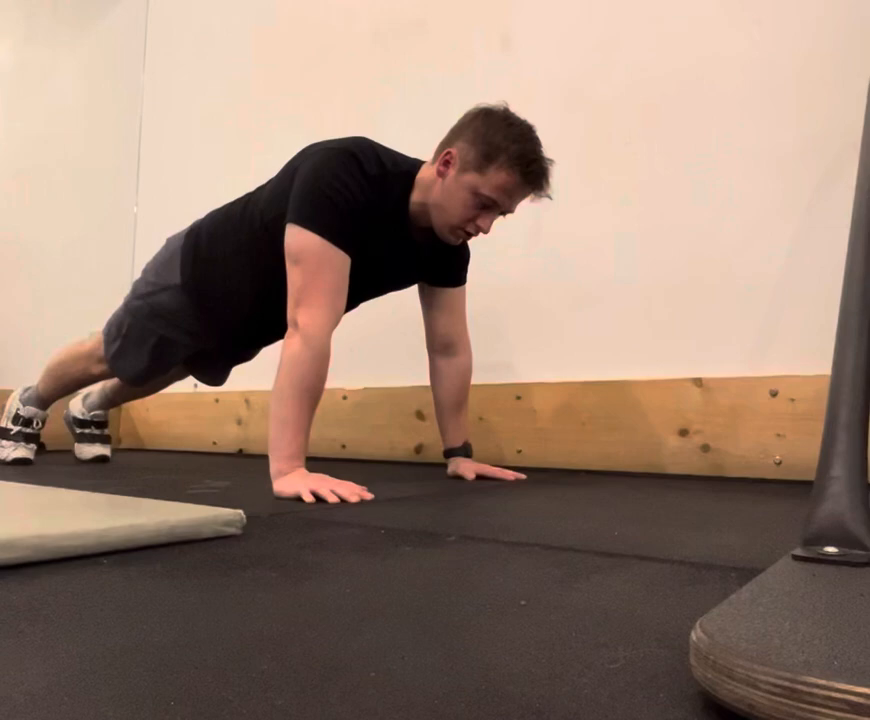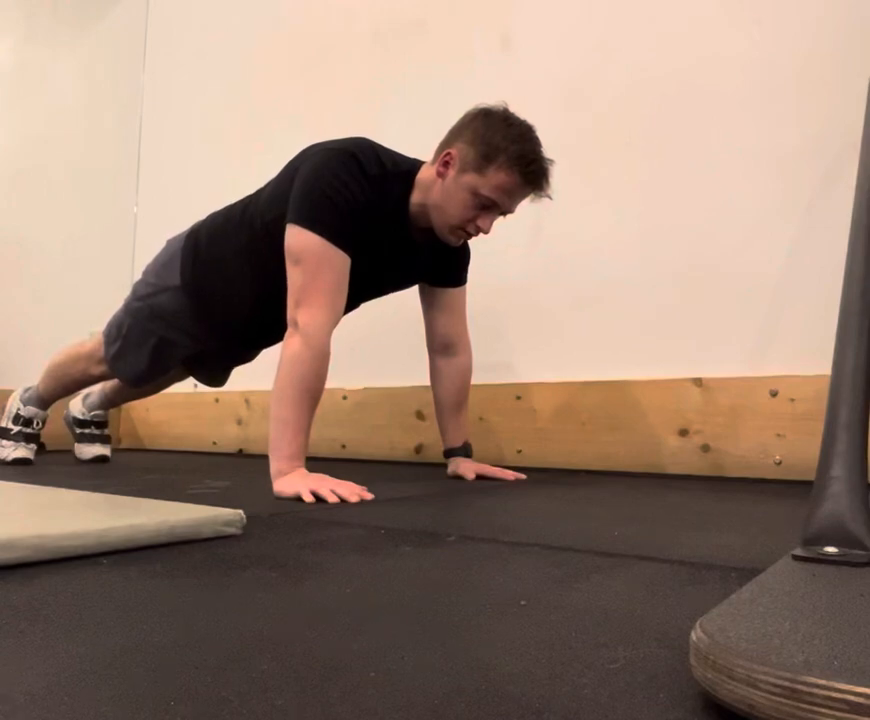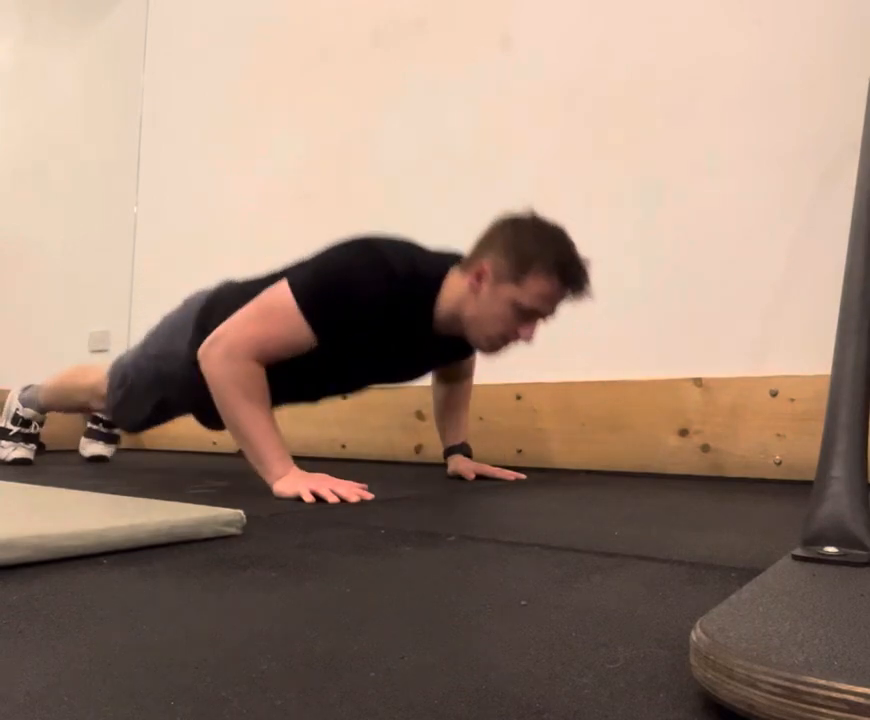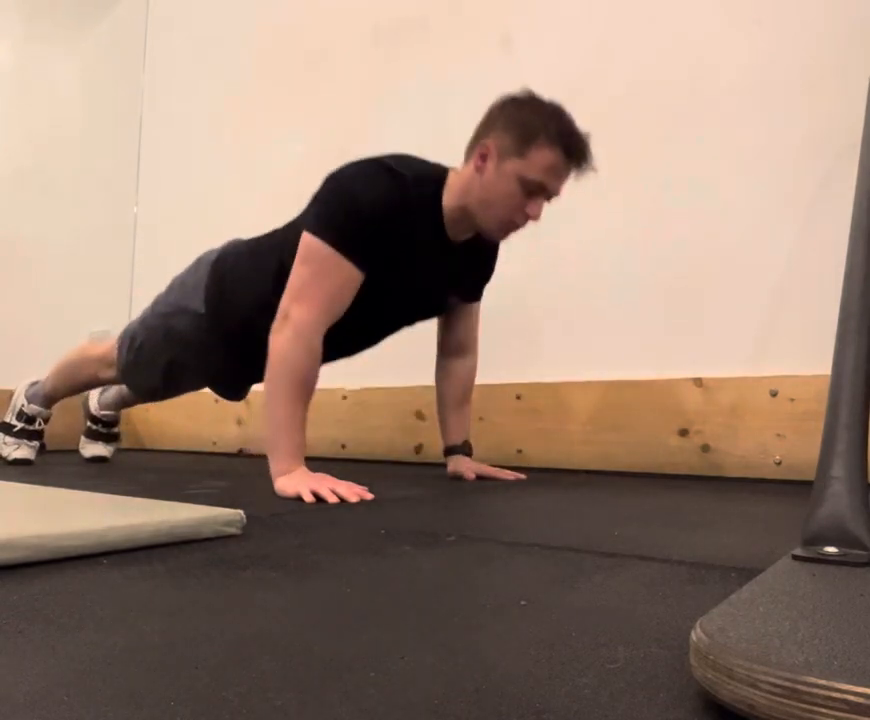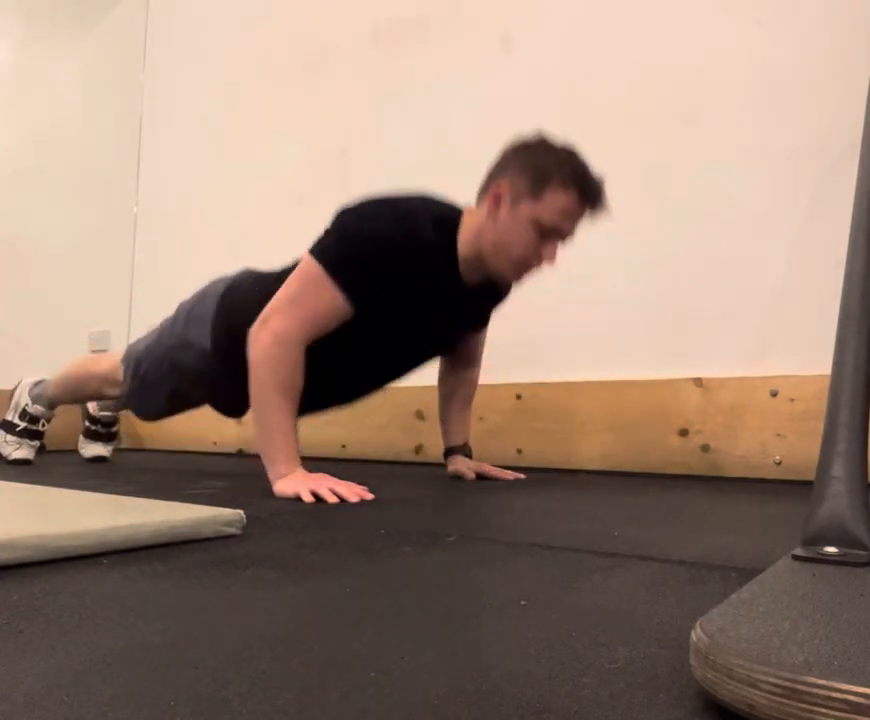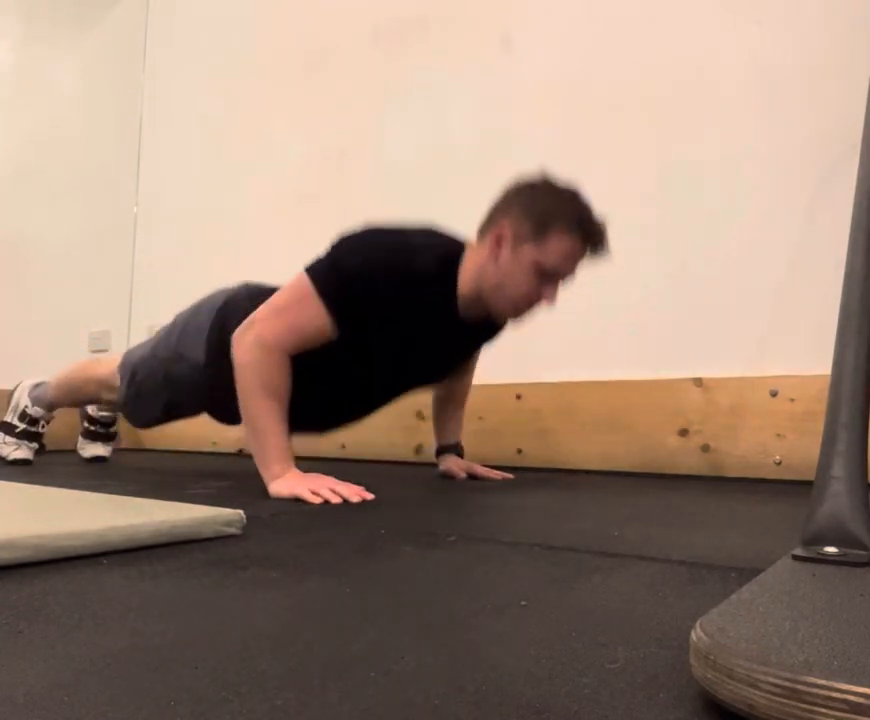
dt=0.7s
person 1, frame 1
left shoulder: (445, 238)
right shoulder: (343, 175)
left elbow: (449, 347)
right elbow: (308, 328)
left wrist: (458, 452)
right wrist: (287, 469)
left hip: (246, 321)
right hip: (194, 279)
left knee: (157, 378)
right knee: (112, 359)
left ankle: (90, 409)
person 1, frame 2
left shoulder: (447, 238)
right shoulder: (342, 177)
left elbow: (449, 348)
right elbow: (309, 328)
left wrist: (458, 452)
right wrist: (287, 469)
left hip: (245, 321)
right hip: (193, 282)
left knee: (154, 379)
right knee: (110, 359)
left ankle: (91, 411)
person 1, frame 3
left shoulder: (462, 303)
right shoulder: (370, 281)
left elbow: (454, 365)
right elbow: (222, 351)
left wrist: (456, 449)
right wrist: (279, 470)
left hip: (242, 354)
right hip: (209, 343)
right knee: (117, 393)
left ankle: (97, 426)
person 1, frame 4
left shoulder: (479, 243)
right shoulder: (378, 195)
left elbow: (458, 347)
right elbow: (298, 327)
left wrist: (458, 450)
right wrist: (288, 468)
left hip: (258, 335)
right hip: (218, 298)
left knee: (152, 388)
right knee: (125, 363)
left ankle: (106, 409)
person 1, frame 5
left shoulder: (489, 277)
right shoulder: (389, 232)
left elbow: (460, 361)
right elbow: (270, 335)
left wrist: (458, 451)
right wrist: (287, 471)
left hip: (269, 349)
right hip: (225, 329)
right knee: (130, 383)
left ankle: (101, 413)
person 1, frame 6
left shoulder: (483, 305)
right shoulder: (390, 265)
left elbow: (452, 360)
right elbow: (256, 341)
left wrist: (449, 449)
right wrist: (279, 471)
left hip: (261, 346)
right hip: (222, 344)
right knee: (124, 387)
left ankle: (99, 416)
